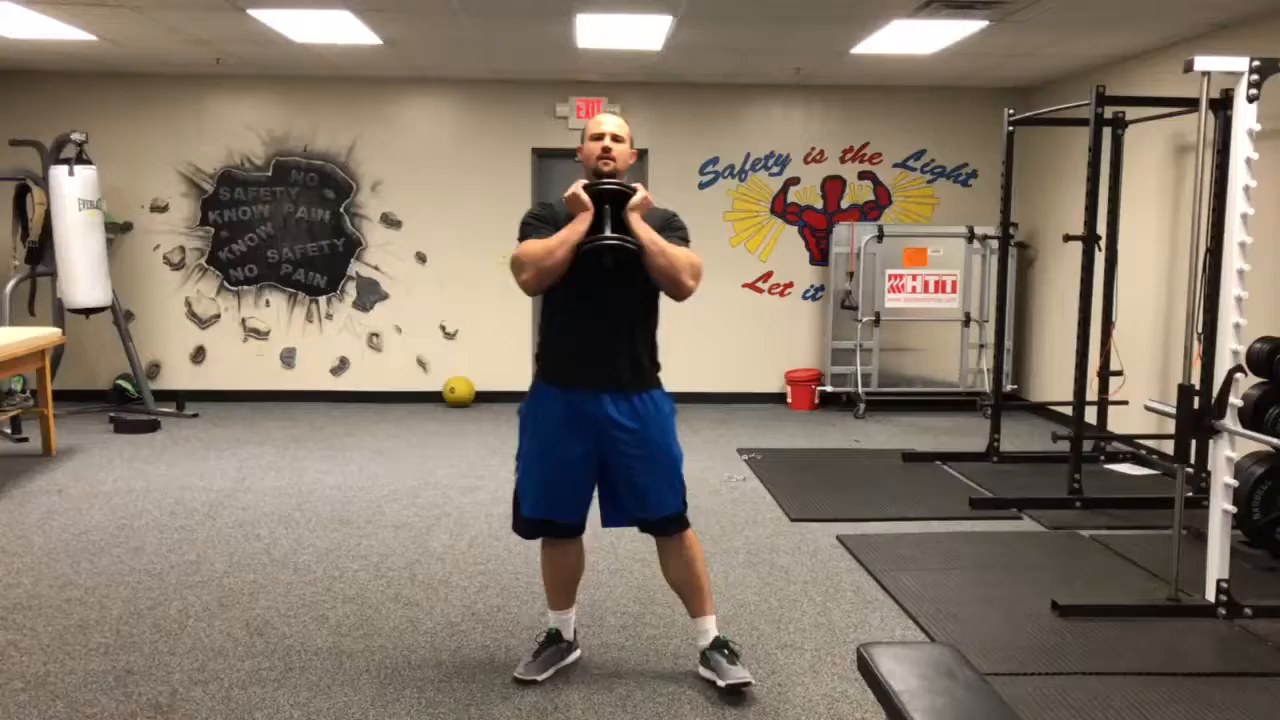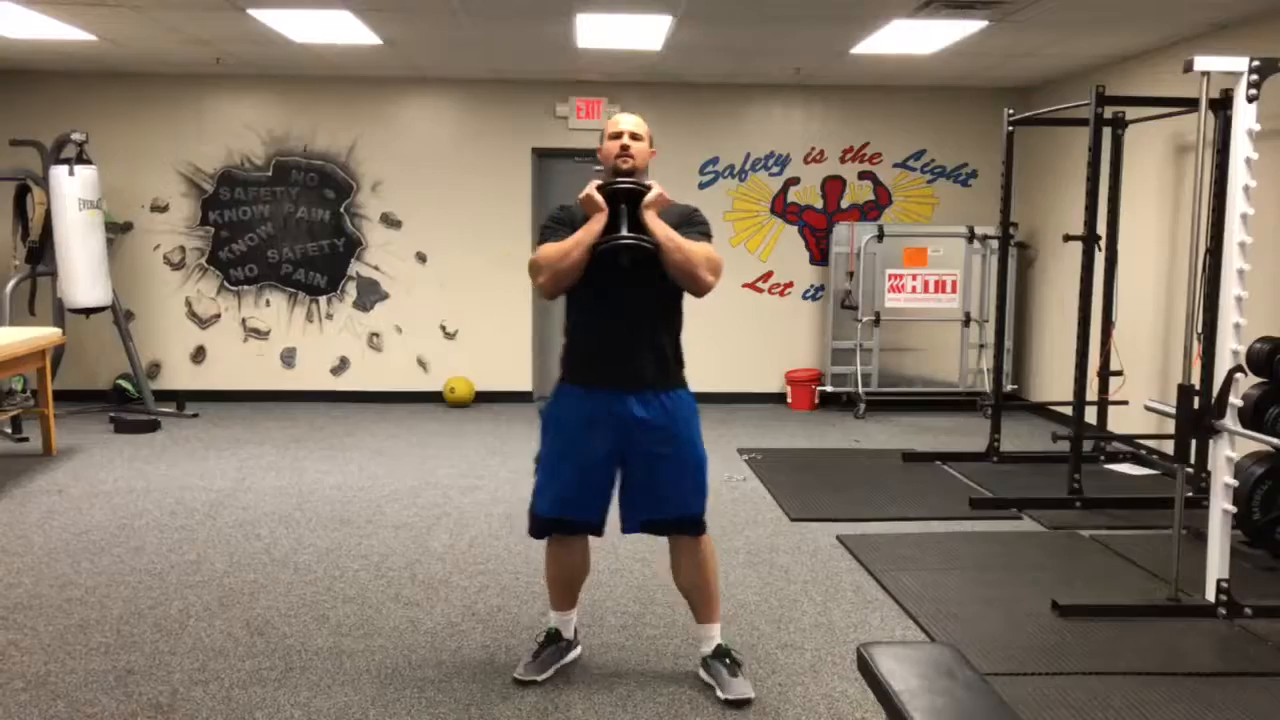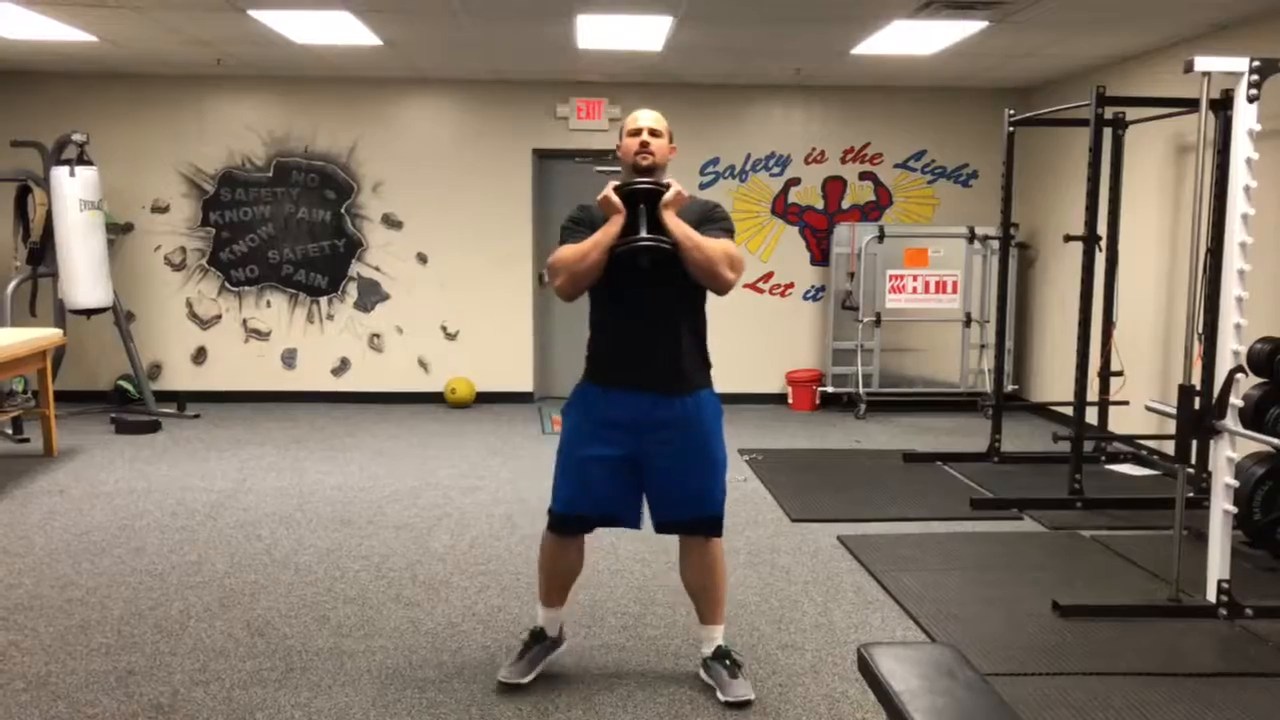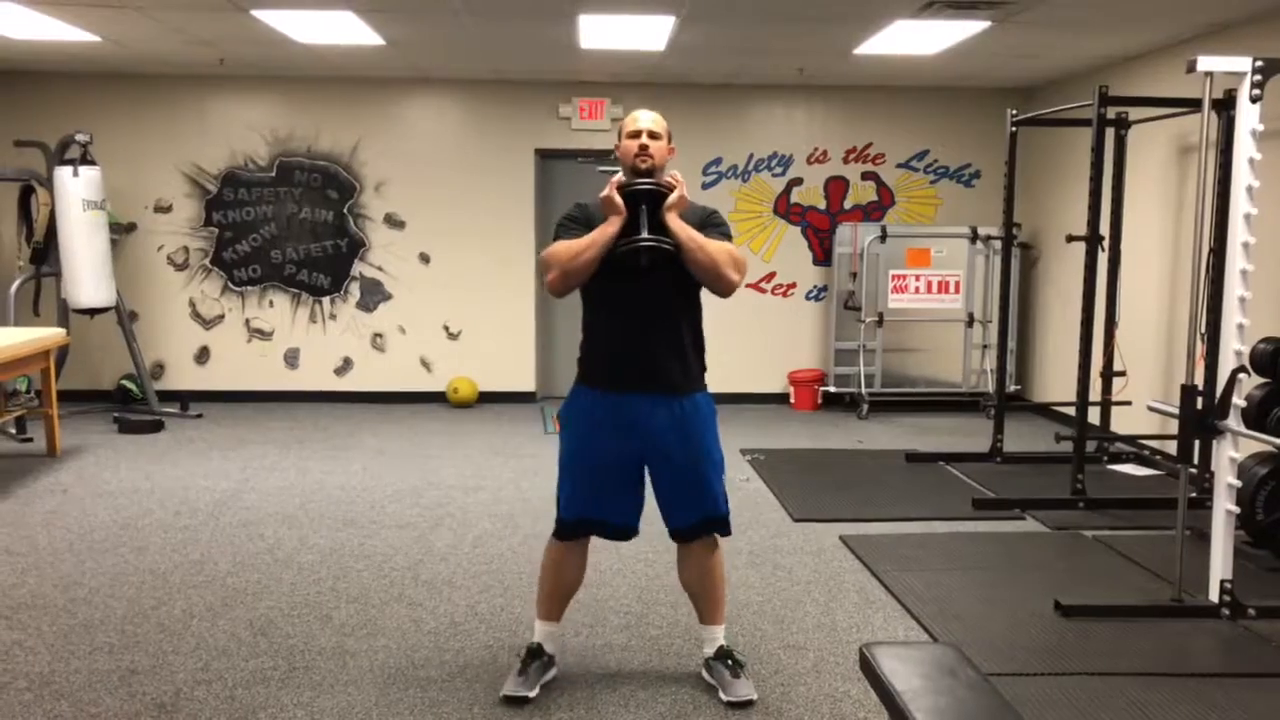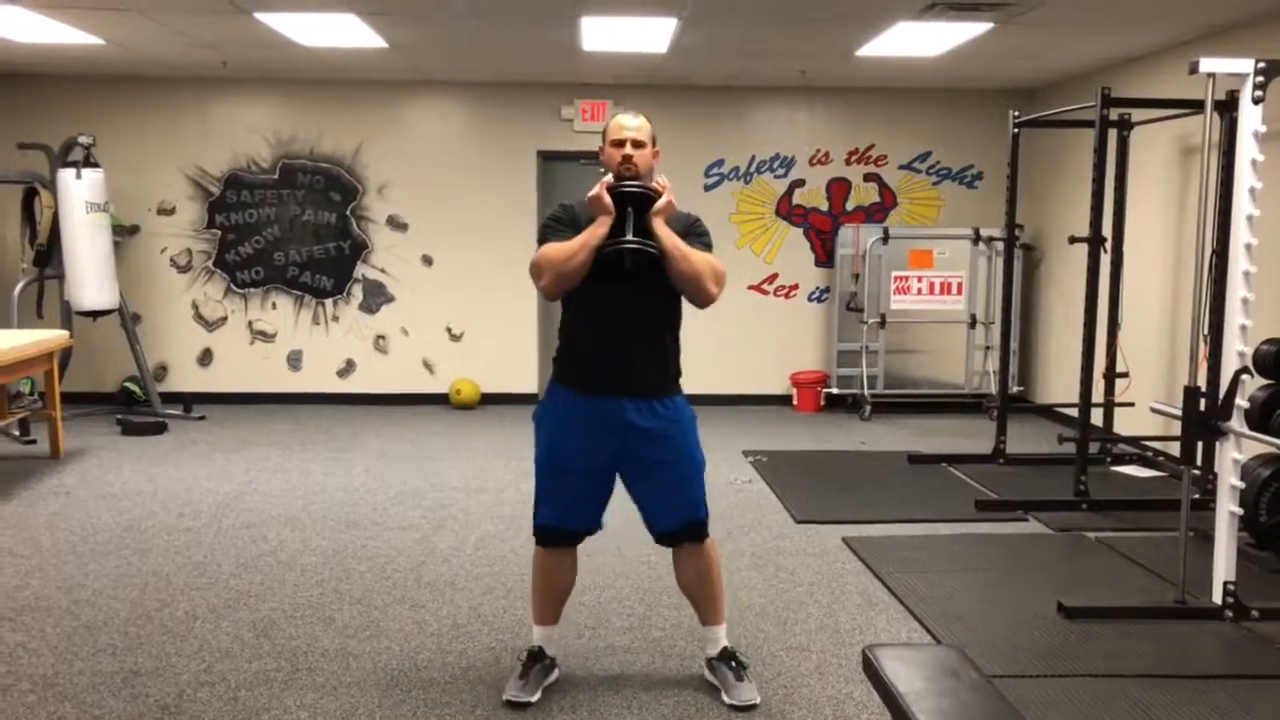
dt=0.2s
person 1, frame 1
left shoulder: (660, 221)
right shoulder: (549, 216)
left elbow: (684, 283)
right elbow: (530, 275)
left wrist: (634, 222)
right wrist: (583, 219)
left hip: (637, 398)
right hip: (560, 397)
left knee: (669, 521)
right knee: (555, 523)
left ankle: (711, 644)
right ankle: (563, 635)
person 1, frame 2
left shoulder: (681, 216)
right shoulder: (571, 216)
left elbow: (702, 278)
right elbow: (547, 279)
left wrist: (651, 218)
right wrist: (598, 220)
left hip: (661, 397)
right hip: (583, 395)
left knee: (686, 525)
right knee: (560, 523)
left ankle: (712, 650)
right ankle: (563, 634)
person 1, frame 3
left shoulder: (703, 213)
right shoulder: (591, 216)
left elbow: (725, 276)
right elbow: (563, 282)
left wrist: (670, 217)
right wrist: (616, 221)
left hip: (684, 398)
right hip: (604, 397)
left knee: (700, 526)
right knee: (567, 520)
left ankle: (714, 652)
right ankle: (546, 632)
person 1, frame 4
left shoulder: (701, 218)
right shoulder: (587, 215)
left elbow: (728, 278)
right elbow: (556, 278)
left wrist: (672, 218)
right wrist: (614, 220)
left hip: (680, 399)
right hip: (600, 398)
left knee: (700, 527)
right knee: (572, 527)
left ankle: (716, 651)
right ankle: (542, 648)
person 1, frame 5
left shoulder: (684, 225)
right shoulder: (569, 217)
left elbow: (707, 291)
right elbow: (549, 280)
left wrist: (658, 224)
right wrist: (602, 221)
left hip: (658, 405)
right hip: (577, 402)
left knee: (690, 530)
right knee: (556, 532)
left ankle: (719, 652)
right ankle: (542, 653)
